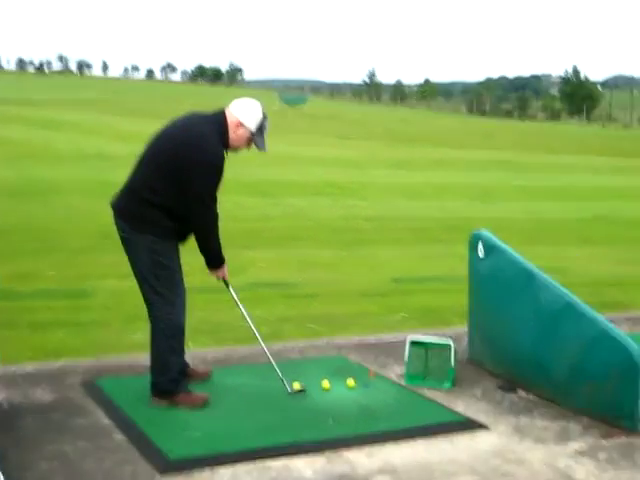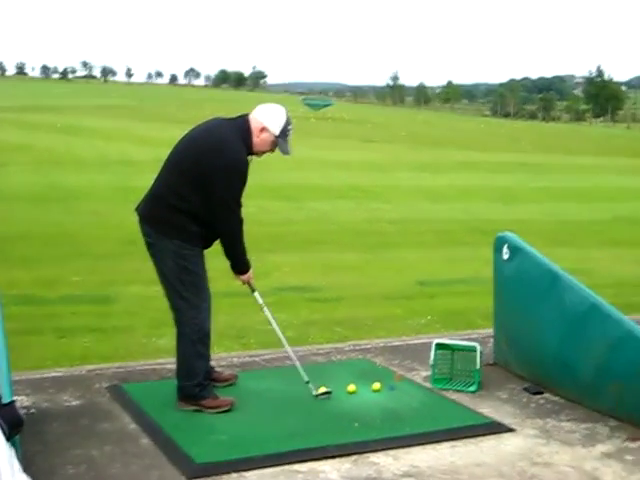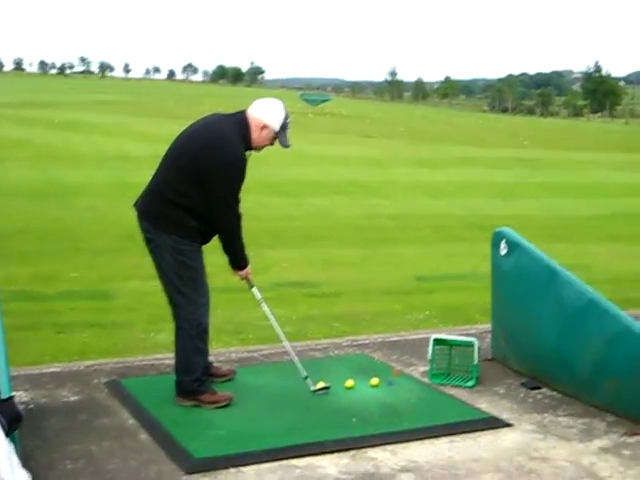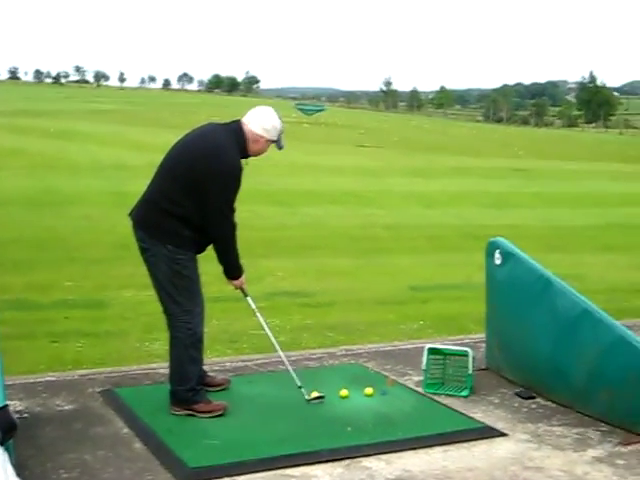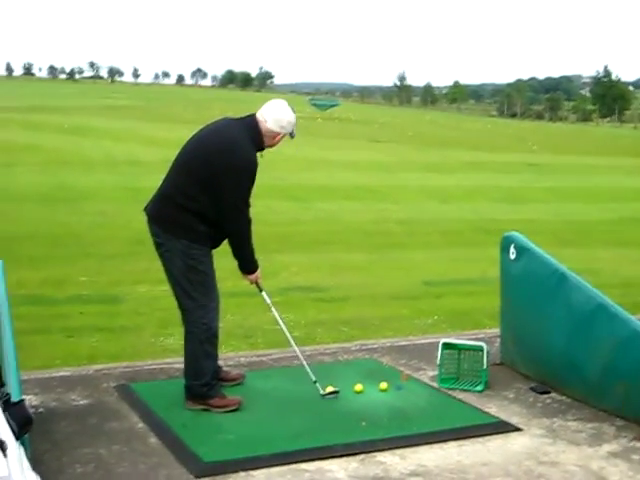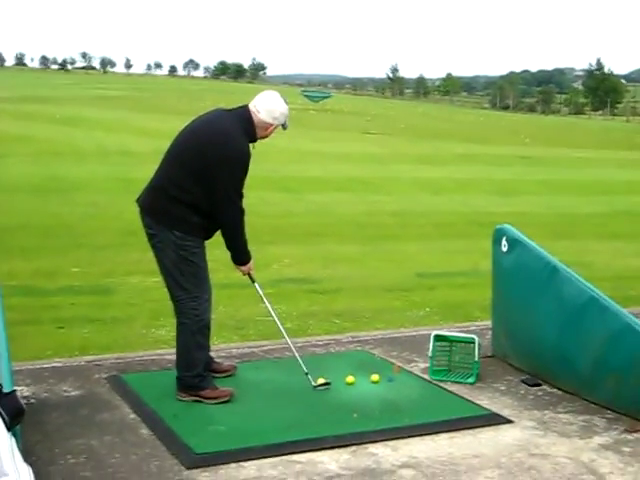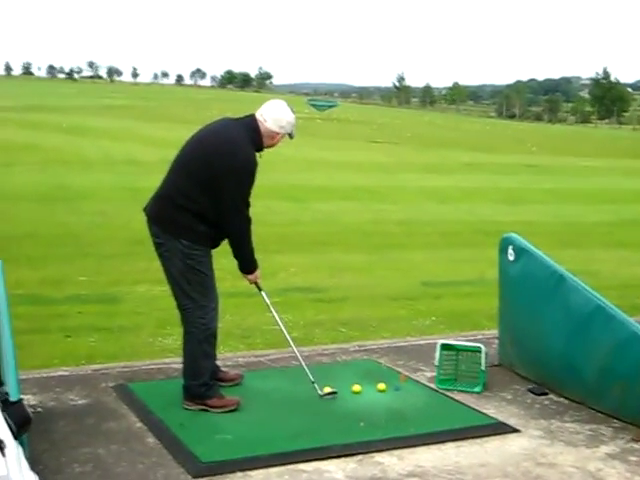
dt=0.1s
person 1, frame 1
left shoulder: (199, 127)
right shoulder: (205, 148)
right elbow: (202, 211)
right wrist: (216, 261)
left hip: (143, 216)
right hip: (147, 225)
left knee: (170, 302)
right knee: (168, 306)
left ankle: (174, 366)
right ankle: (167, 387)
person 1, frame 2
left shoulder: (223, 132)
right shoulder: (229, 153)
right elbow: (227, 216)
right wrist: (241, 265)
left hip: (168, 221)
right hip: (172, 230)
left knee: (195, 306)
right knee: (193, 310)
left ankle: (200, 370)
right ankle: (193, 391)
person 1, frame 3
left shoulder: (221, 127)
right shoulder: (228, 149)
right elbow: (225, 212)
right wrist: (239, 261)
left hip: (166, 217)
right hip: (171, 226)
left knee: (194, 302)
right knee: (192, 306)
left ankle: (198, 366)
right ankle: (191, 387)
person 1, frame 4
left shoulder: (216, 137)
right shoulder: (223, 159)
right elbow: (220, 221)
right wrist: (233, 270)
left hip: (162, 227)
right hip: (166, 236)
left knee: (188, 311)
right knee: (187, 315)
left ankle: (193, 375)
right ankle: (186, 396)
person 1, frame 5
left shoulder: (230, 131)
right shoulder: (239, 154)
right elbow: (236, 216)
right wrist: (249, 265)
left hip: (176, 221)
right hip: (181, 230)
left knee: (204, 306)
right knee: (202, 310)
left ankle: (208, 370)
right ankle: (201, 391)
person 1, frame 6
left shoulder: (223, 122)
right shoulder: (232, 145)
right elbow: (229, 207)
right wrist: (241, 256)
left hip: (168, 212)
right hip: (174, 222)
left knee: (196, 296)
right knee: (194, 301)
left ankle: (200, 361)
right ankle: (192, 382)
person 1, frame 7
left shoulder: (230, 131)
right shoulder: (238, 155)
right elbow: (236, 216)
right wrist: (248, 265)
left hip: (175, 221)
right hip: (180, 231)
left knee: (203, 306)
right knee: (201, 310)
left ankle: (206, 370)
right ankle: (199, 391)
